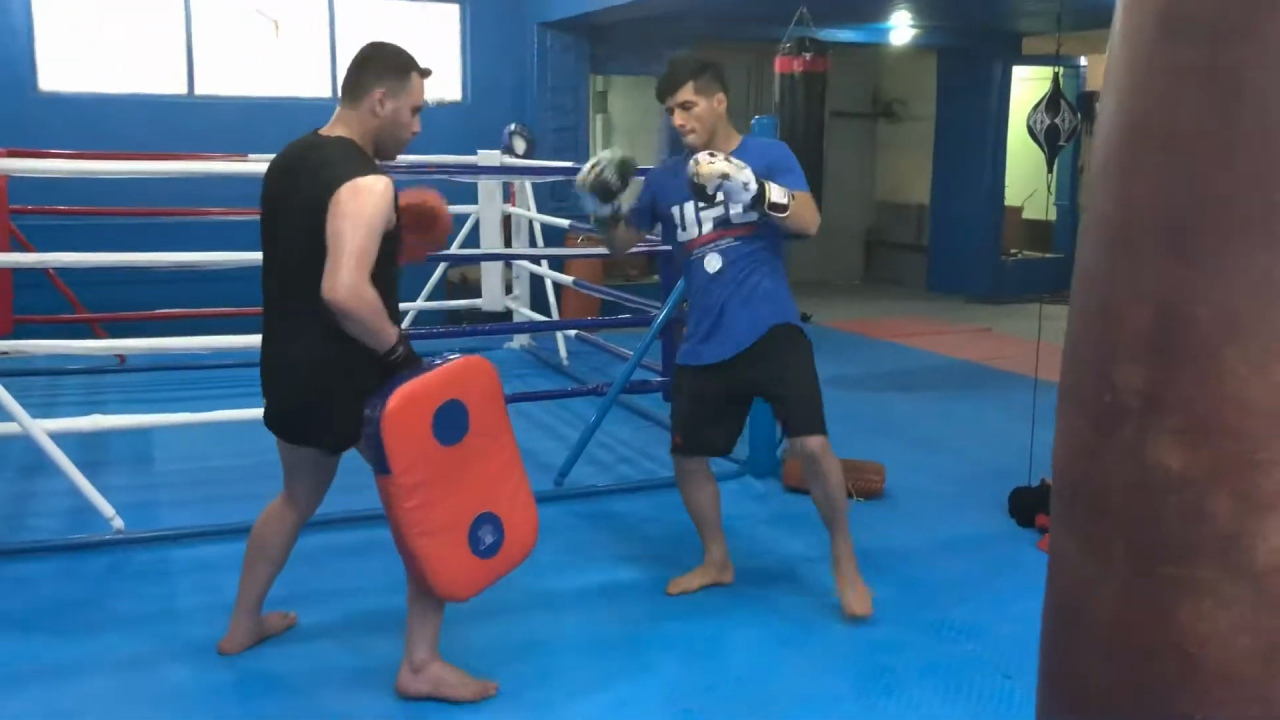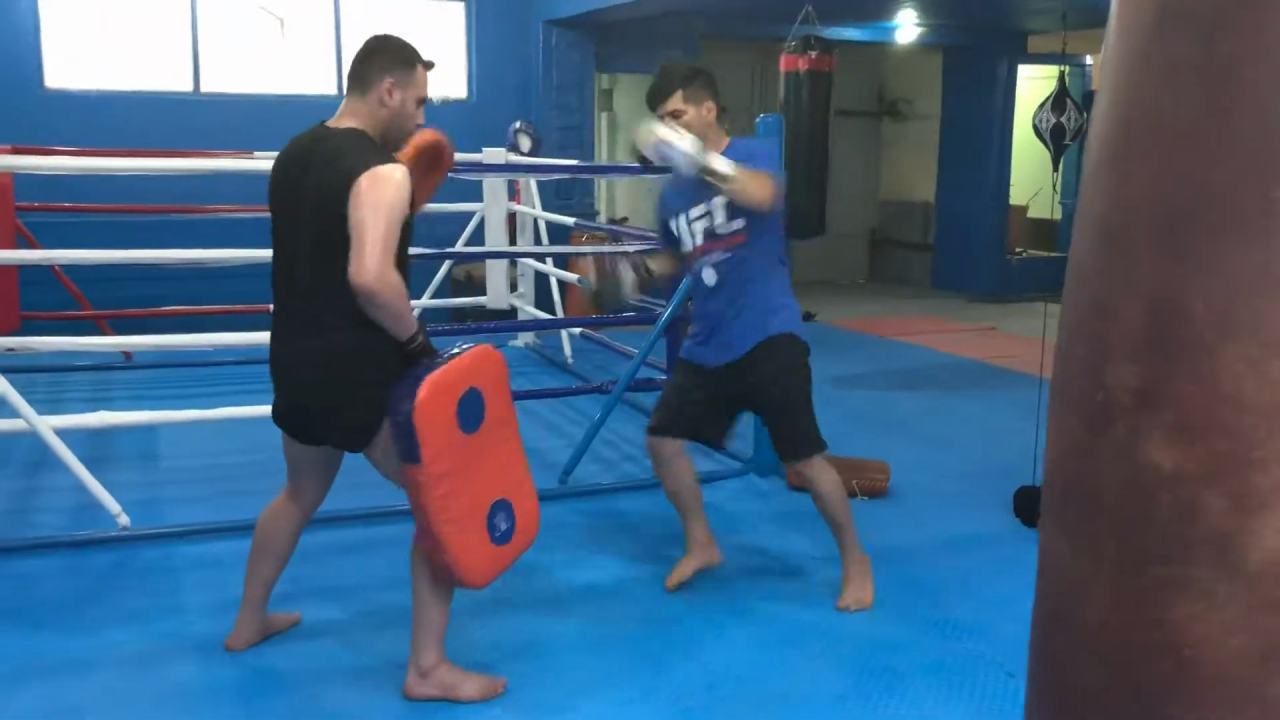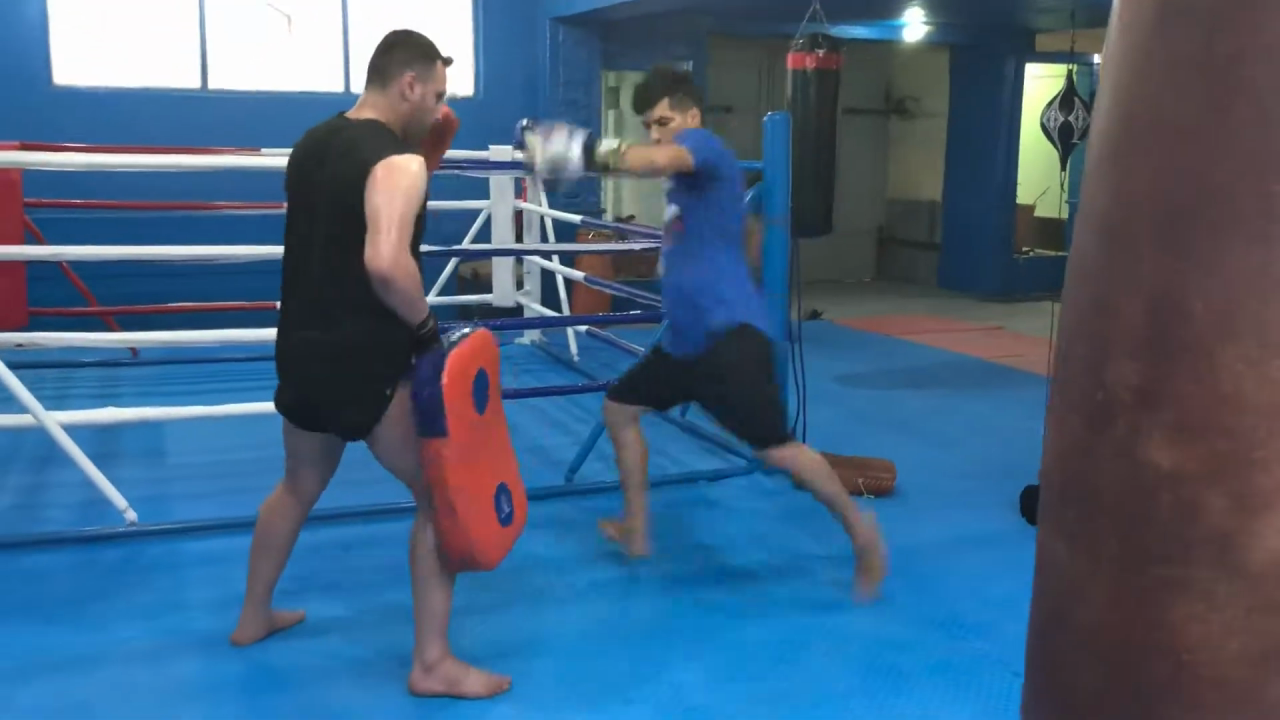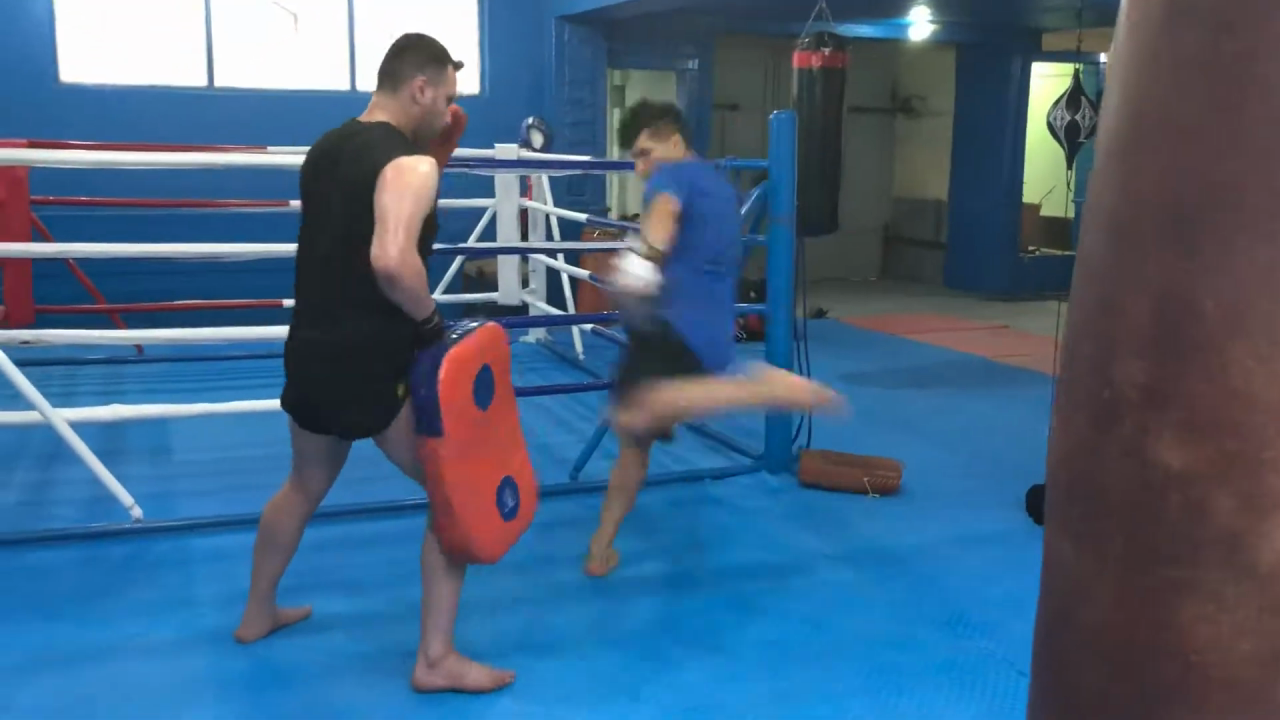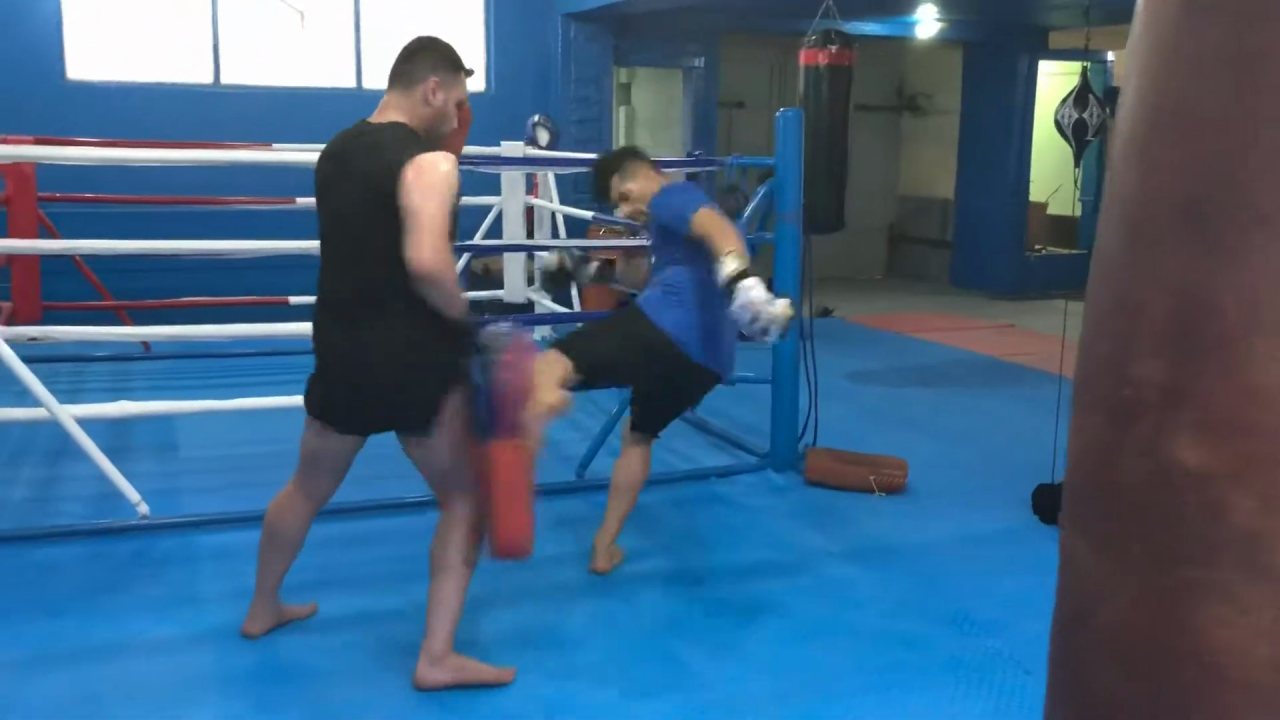
dt=0.1s
person 1, frame 1
left shoulder: (290, 160)
right shoulder: (366, 183)
right elbow: (344, 292)
right wrist: (398, 350)
left hip: (287, 367)
right hip: (346, 372)
left knee: (298, 498)
left ankle: (243, 624)
right ankle: (421, 667)
person 1, frame 2
left shoulder: (296, 153)
right shoulder: (382, 172)
right elbow: (371, 276)
right wrist: (415, 339)
left hip: (297, 361)
right hip: (363, 370)
left knee: (300, 495)
left ankle: (249, 621)
right ankle: (428, 670)
person 1, frame 3
left shoulder: (313, 143)
right shoulder: (399, 162)
right elbow: (385, 262)
right wrist: (425, 325)
left hip: (301, 350)
right hip: (366, 361)
left knee: (298, 488)
left ankle: (253, 617)
right ankle: (433, 665)
person 1, frame 4
left shoulder: (326, 149)
right shoulder: (412, 163)
right elbow: (392, 261)
right wrist: (431, 322)
left hip: (312, 353)
right hip: (378, 360)
left knee: (302, 487)
left ankle: (258, 613)
right ankle: (436, 659)
person 1, frame 5
left shoulder: (337, 151)
right shoulder: (431, 161)
right elbow: (426, 261)
right wrist: (461, 321)
left hip: (339, 354)
right hip: (412, 362)
left knee: (308, 486)
right knee: (465, 494)
left ankle: (262, 609)
right ankle: (438, 656)
person 2, frame 1
left shoulder: (768, 154)
right shoulder: (665, 179)
left elbow: (808, 222)
right elbow: (620, 244)
left wrist: (744, 183)
right wrist: (601, 203)
left hip: (770, 330)
right hip: (703, 346)
left knee: (812, 445)
right knee: (688, 458)
left ankle: (845, 564)
right ankle: (716, 560)
person 2, frame 2
left shoulder: (753, 155)
right shoulder: (672, 194)
left elbow: (763, 197)
left wrist: (697, 160)
left hip: (769, 337)
right hip: (710, 345)
left knee: (804, 458)
right knee: (665, 441)
left ankle: (854, 560)
right ankle: (701, 543)
person 2, frame 3
left shoulder: (703, 146)
right shoulder: (691, 175)
left elbow: (652, 159)
left wrist: (580, 150)
left hip: (727, 331)
right hip: (684, 336)
left knee: (775, 449)
right knee: (619, 408)
left ankle: (858, 530)
right ankle: (635, 526)
person 2, frame 4
left shoulder: (678, 177)
right shoulder: (716, 192)
left elbow: (659, 219)
left wrist: (633, 266)
left hip: (677, 326)
right hip: (705, 341)
left knee: (638, 419)
right knee: (632, 432)
left ankle: (780, 388)
right ankle: (602, 543)
person 2, frame 5
left shoulder: (673, 198)
right shoulder: (678, 216)
left elbow: (722, 232)
left wrist: (744, 283)
right wrist: (596, 275)
left hip: (664, 327)
right hip: (704, 352)
left knee: (549, 364)
right knee: (637, 437)
left ankle: (540, 406)
right ankle: (605, 545)
